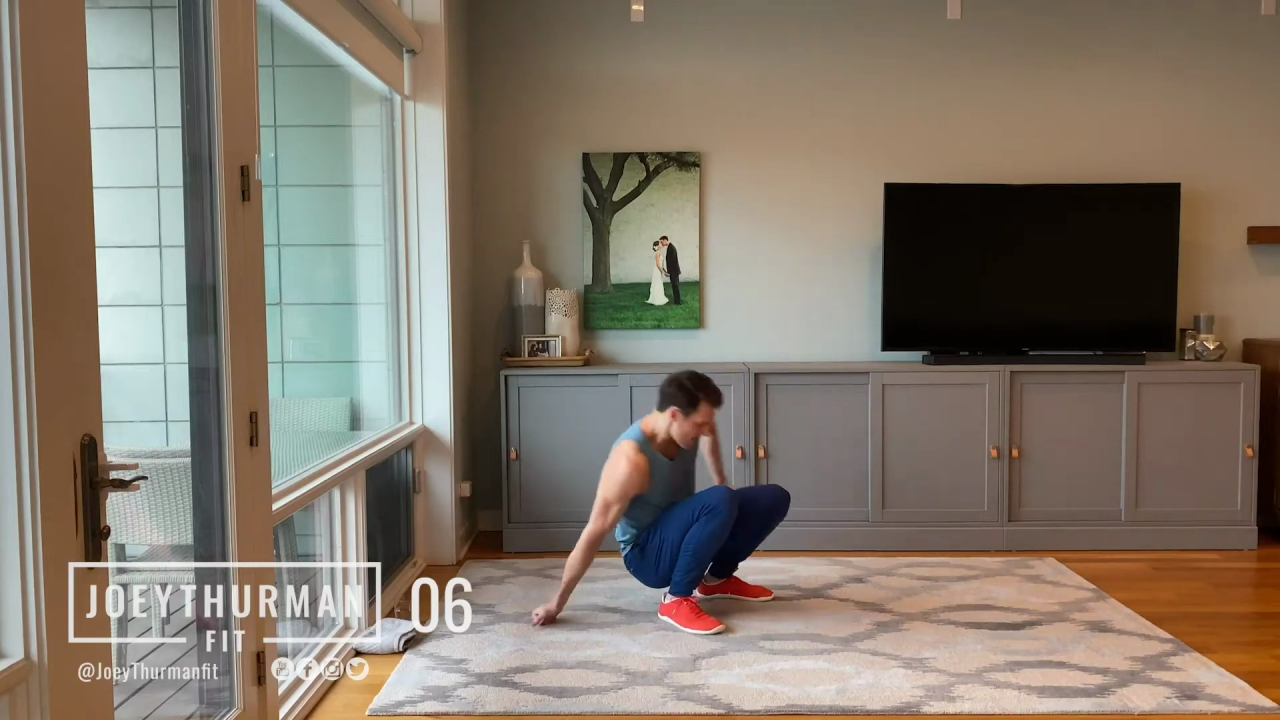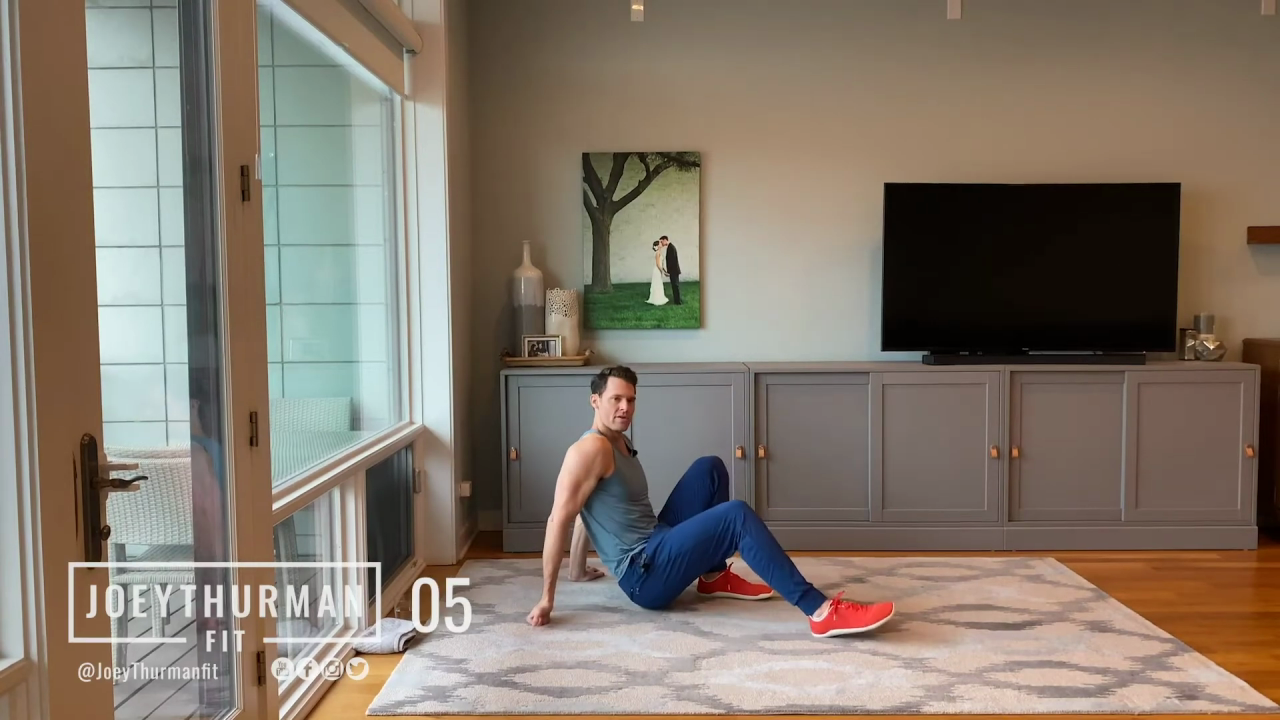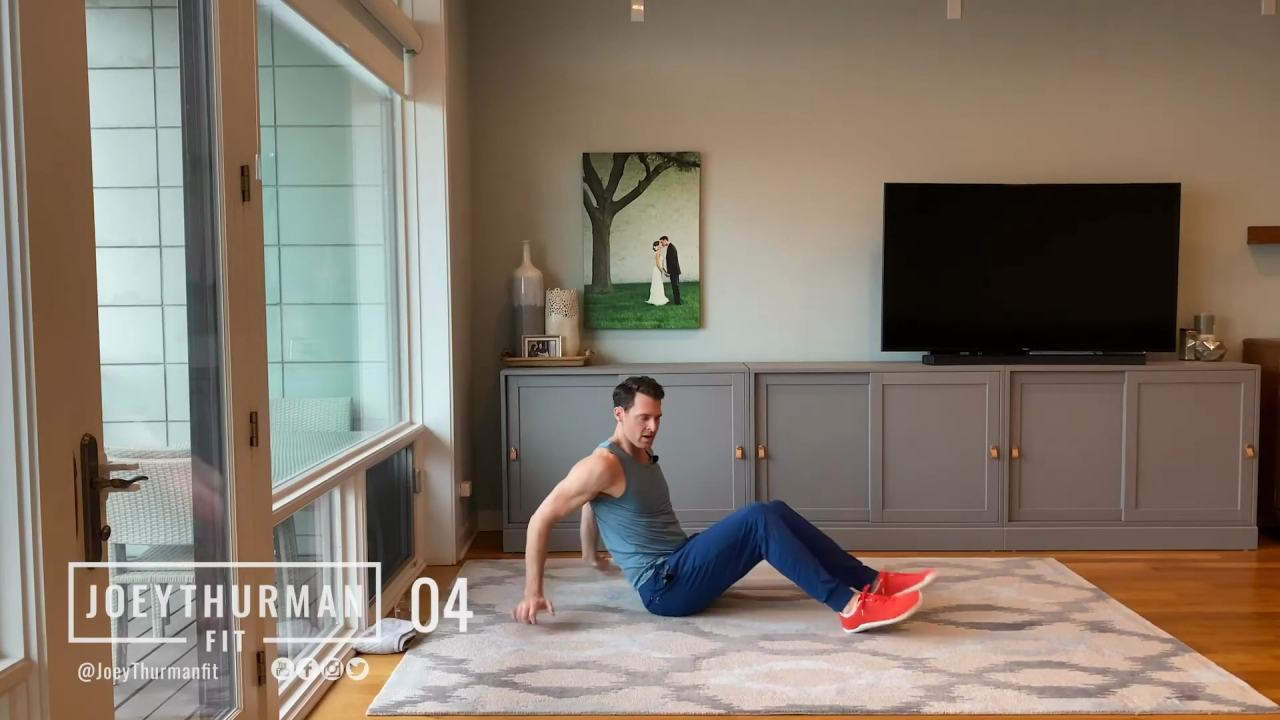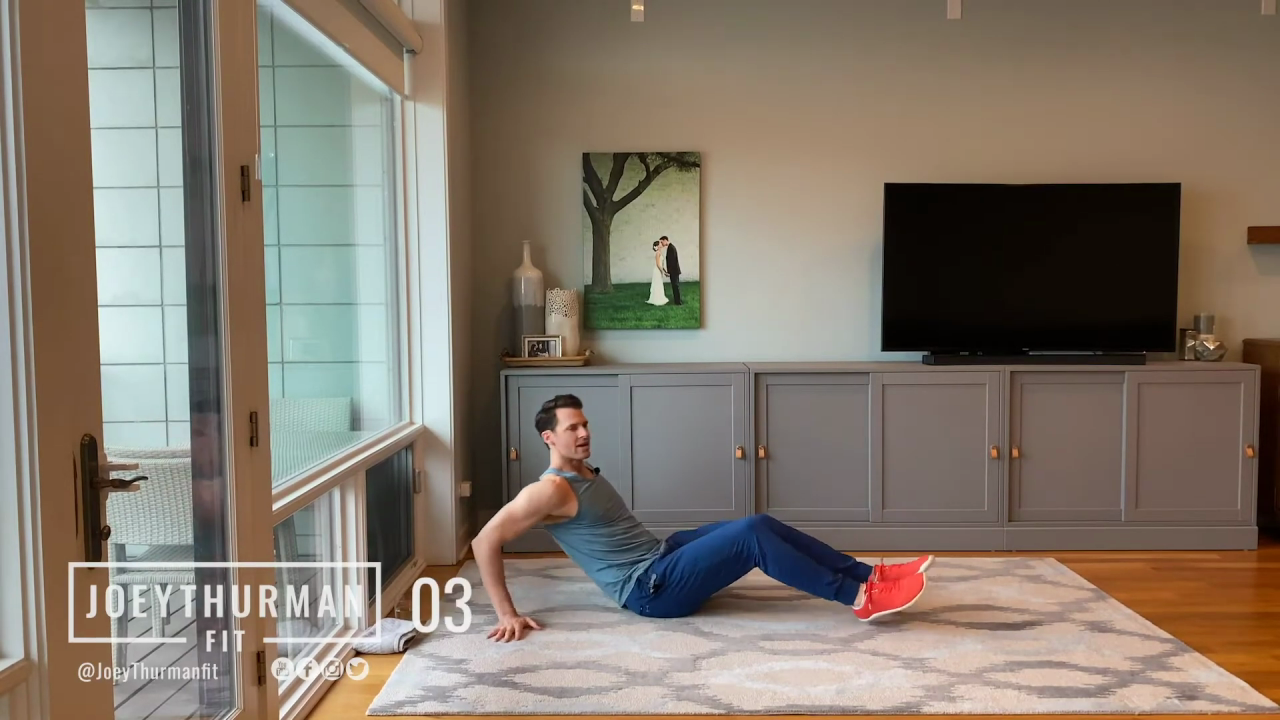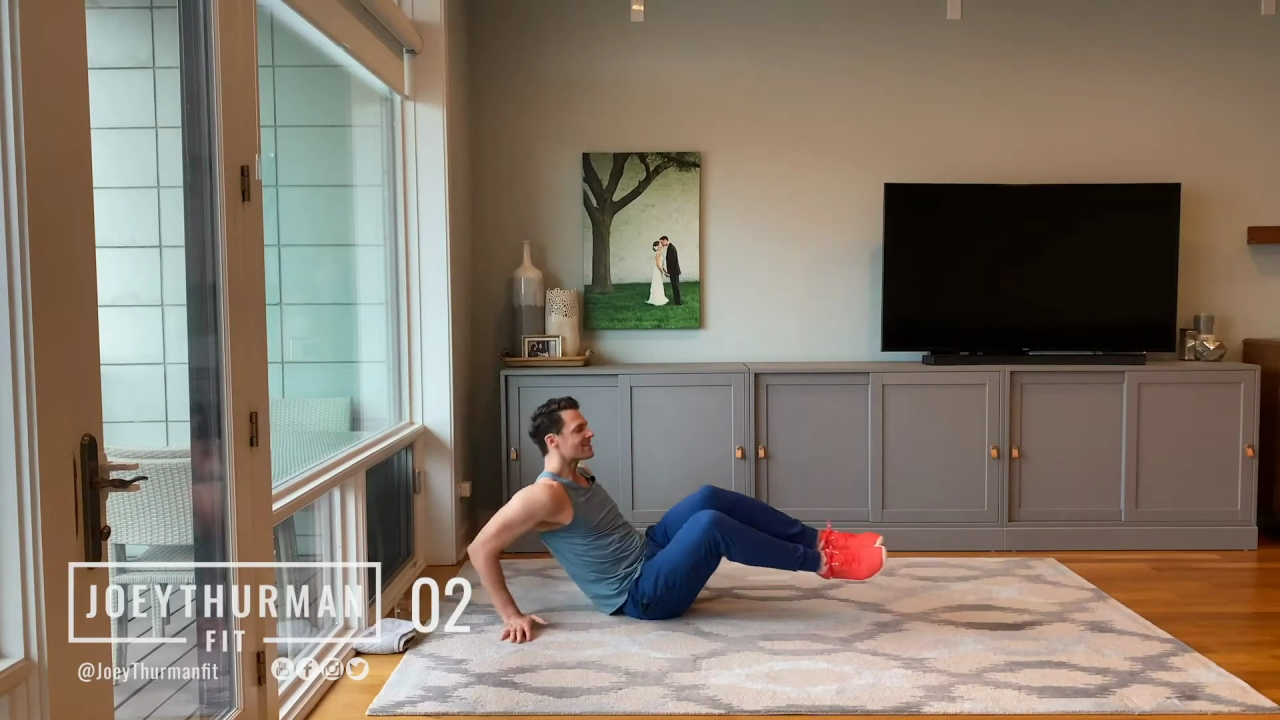
dt=1s
person 1, frame 1
left shoulder: (682, 425)
right shoulder: (630, 459)
right elbow: (593, 533)
left wrist: (721, 481)
right wrist: (556, 604)
left hip: (679, 533)
right hip: (647, 554)
left knee: (775, 498)
right knee: (721, 500)
left ankle: (717, 579)
right ankle: (676, 599)
person 1, frame 2
left shoulder: (620, 443)
right shoulder: (590, 449)
left elbow: (589, 512)
right elbow: (559, 519)
left wrist: (578, 570)
right wrist: (547, 598)
left hip: (658, 545)
right hip: (645, 576)
left knee: (710, 468)
right knee: (738, 516)
left ankle: (714, 577)
right ankle: (821, 612)
person 1, frame 3
left shoulder: (643, 454)
right shoulder: (602, 465)
right elbow: (541, 519)
left wrist: (593, 556)
right wrist: (533, 591)
left hip: (683, 560)
right hip: (666, 588)
left knee: (777, 511)
right knee: (758, 518)
left ankle: (875, 582)
right ankle: (851, 607)
person 1, frame 4
left shoulder: (584, 472)
right shoulder: (549, 491)
right elbow: (484, 542)
right wrist: (507, 613)
left hip: (664, 553)
right hip: (652, 590)
left knee: (762, 523)
right knee: (750, 534)
left ankle: (869, 574)
right ankle: (861, 597)
person 1, frame 5
left shoulder: (580, 475)
right shoulder: (544, 496)
right elbow: (480, 549)
right wrist: (511, 615)
left hip: (651, 553)
right hip: (642, 596)
left knee: (706, 498)
right knee: (710, 524)
left ankle: (817, 541)
right ankle: (820, 562)
